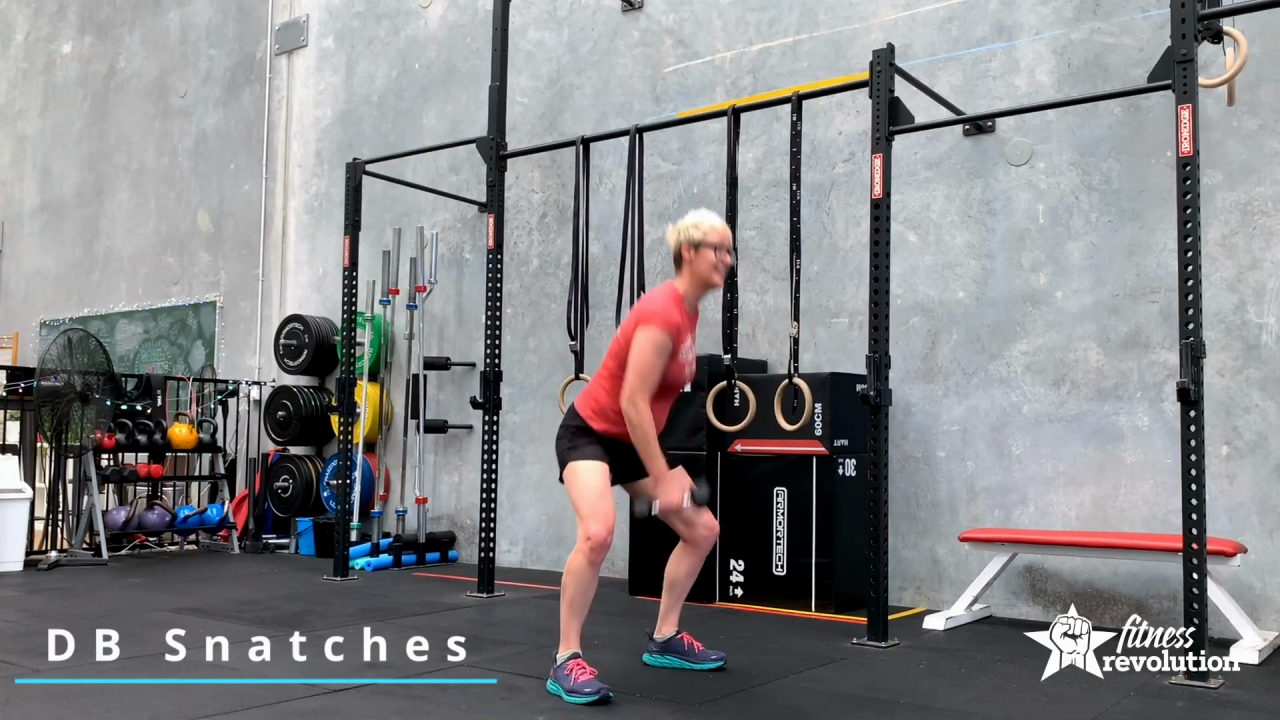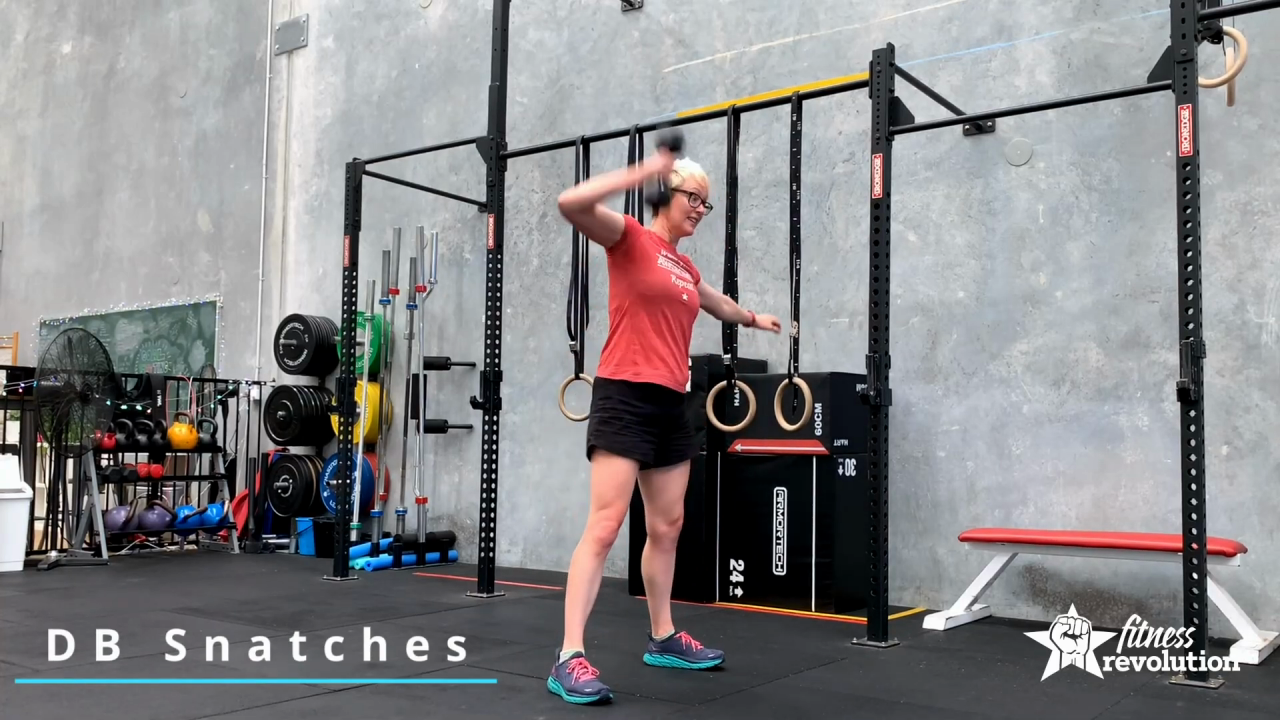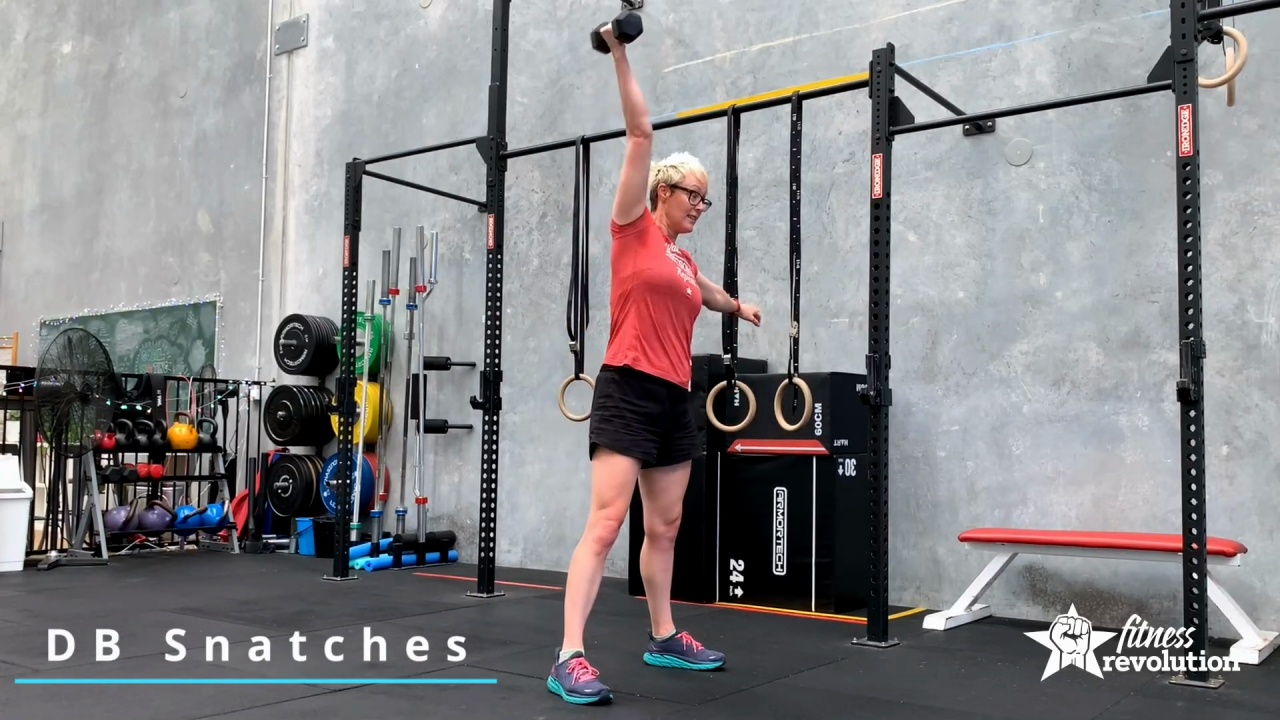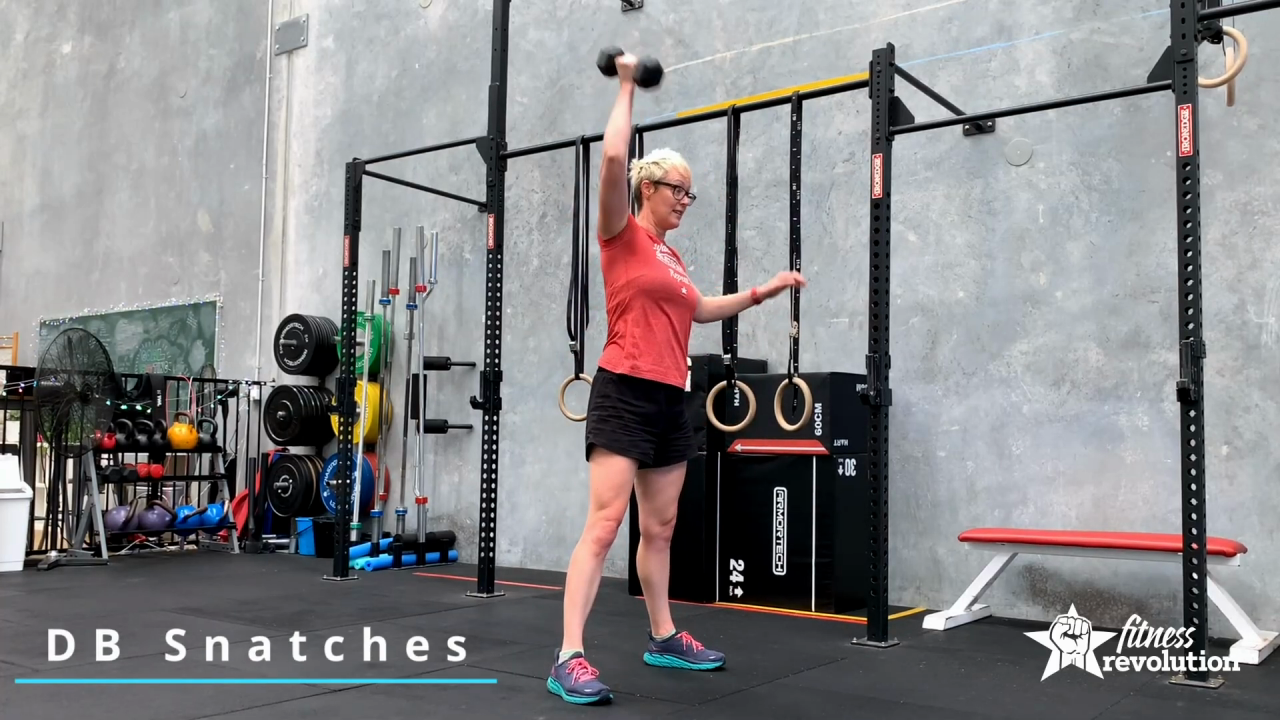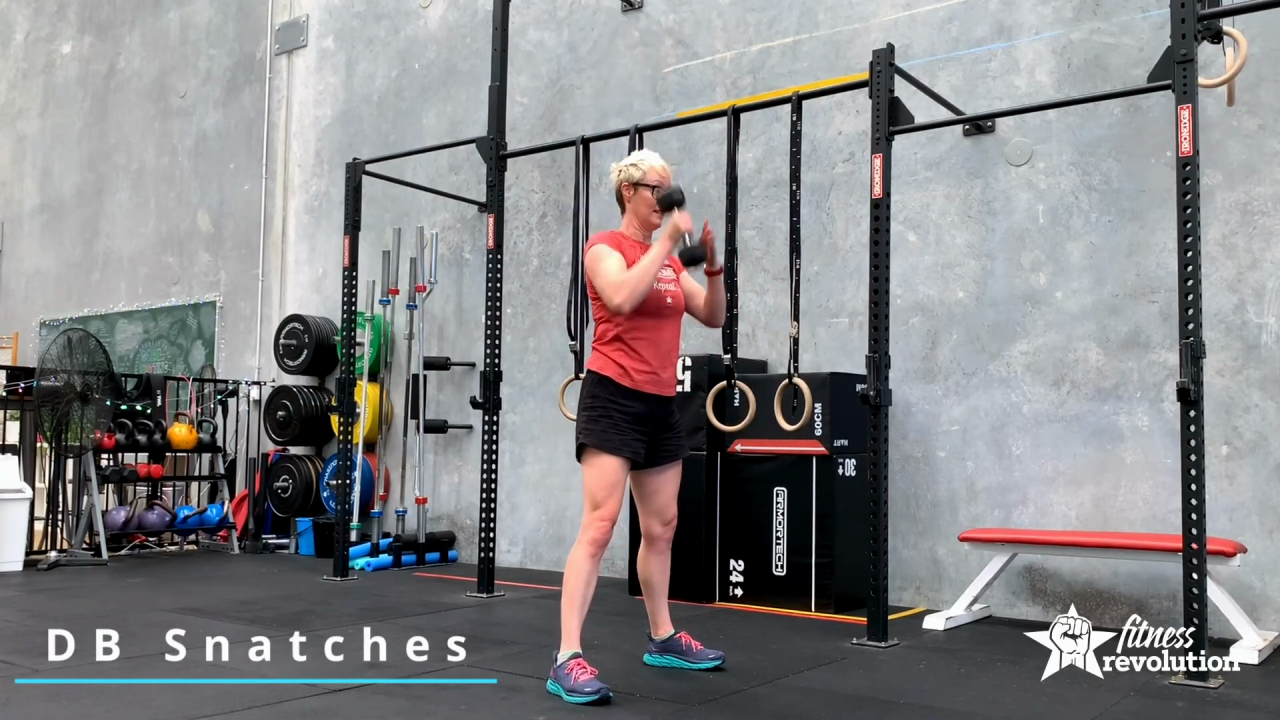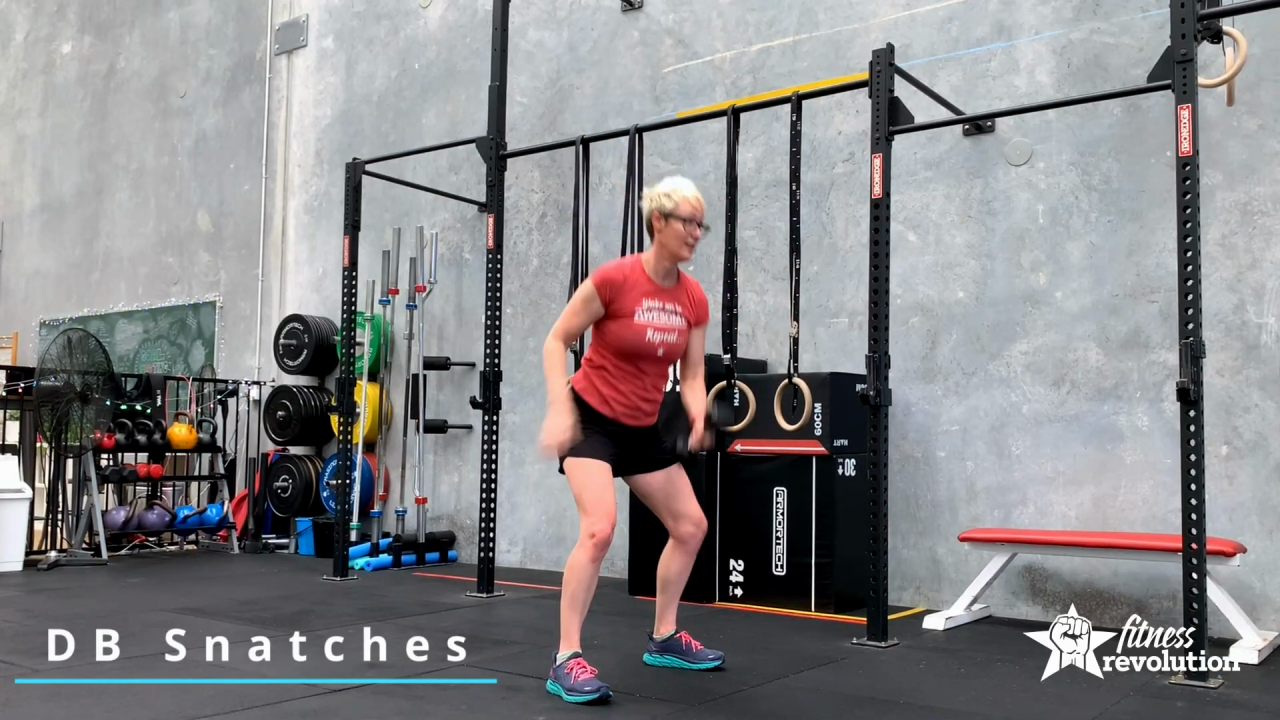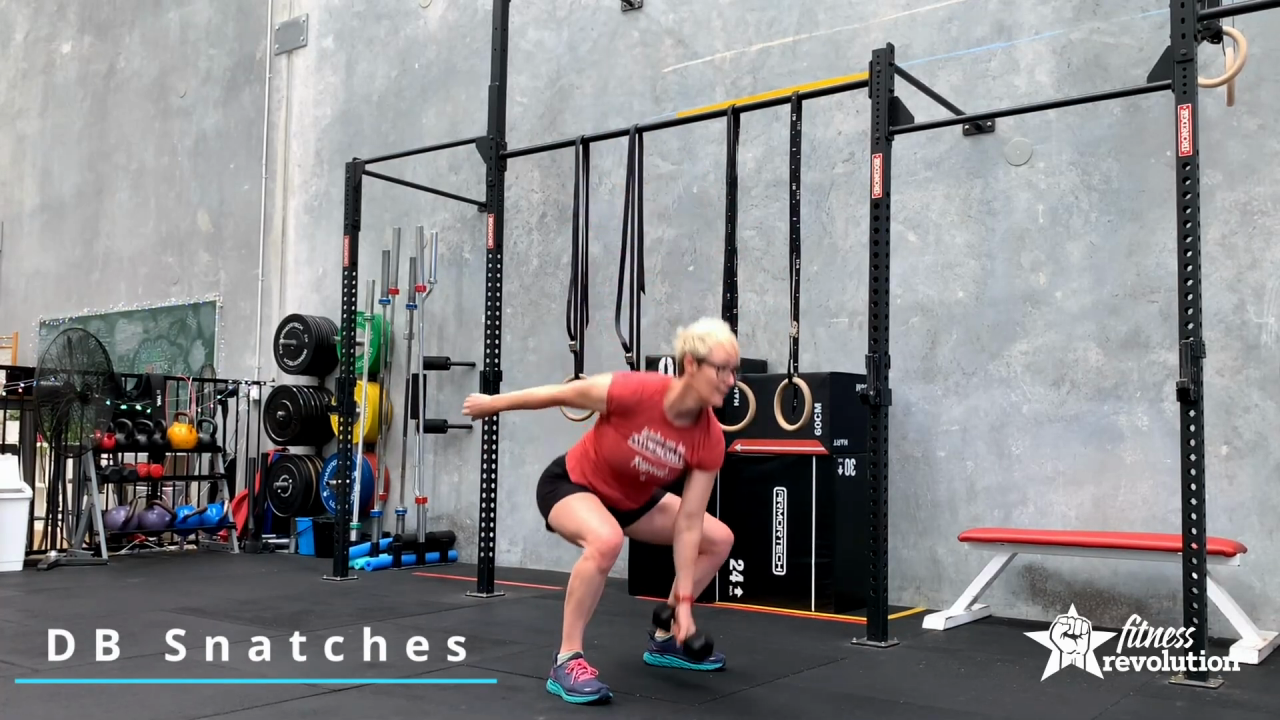
dt=0.3s
person 1, frame 1
left shoulder: (682, 306)
right shoulder: (663, 312)
right elbow: (633, 405)
right wrist: (663, 481)
left hip: (631, 439)
right hip: (590, 434)
left knee: (704, 531)
right knee: (598, 532)
left ankle: (664, 638)
right ankle: (566, 659)
person 1, frame 2
left shoulder: (685, 265)
right shoulder: (629, 236)
left elbow: (710, 299)
right elbow: (571, 202)
left wrist: (752, 318)
right wrist: (640, 174)
left hip: (671, 406)
right hip: (625, 397)
left knee: (666, 527)
right knee: (604, 527)
left ankle: (663, 638)
right ankle: (569, 661)
person 1, frame 3
left shoulder: (682, 258)
right shoulder: (633, 227)
left elbow: (699, 291)
right elbow: (638, 133)
left wrist: (738, 306)
right wrist: (619, 52)
left hip: (673, 399)
right hip: (628, 392)
left knee: (664, 528)
right knee: (605, 526)
left ankle: (663, 637)
right ankle: (568, 658)
person 1, frame 4
left shoulder: (672, 254)
right shoulder: (621, 233)
left elbow: (702, 311)
right elbow: (611, 162)
left wrist: (766, 291)
right wrist: (625, 87)
left hip: (670, 400)
right hip: (623, 394)
left knee: (658, 528)
right knee: (603, 525)
left ankle: (664, 637)
right ankle: (569, 658)
person 1, frame 5
left shoulder: (669, 264)
right shoulder: (604, 247)
left elbow: (714, 317)
right elbow: (624, 300)
left wrist: (712, 265)
right wrist: (666, 240)
left hip: (660, 405)
right hip: (613, 397)
left knee: (661, 528)
right knee: (599, 526)
left ankle: (662, 637)
right ankle: (567, 658)
person 1, frame 6
left shoulder: (694, 297)
right shoulder: (614, 278)
left elbow: (692, 376)
right elbow: (558, 340)
left wrist: (700, 418)
right wrist: (560, 408)
left hip: (645, 429)
right hip: (593, 421)
left knee: (690, 526)
right knee: (599, 530)
left ankle: (664, 638)
right ankle: (568, 659)
person 1, frame 7
left shoulder: (711, 441)
right shoulder: (630, 392)
left elbow: (688, 525)
right elbow: (559, 394)
left wrist: (684, 603)
right wrist: (494, 402)
right hip: (570, 485)
left knee: (719, 539)
right knee: (605, 541)
left ankle: (666, 636)
right ankle: (567, 659)
